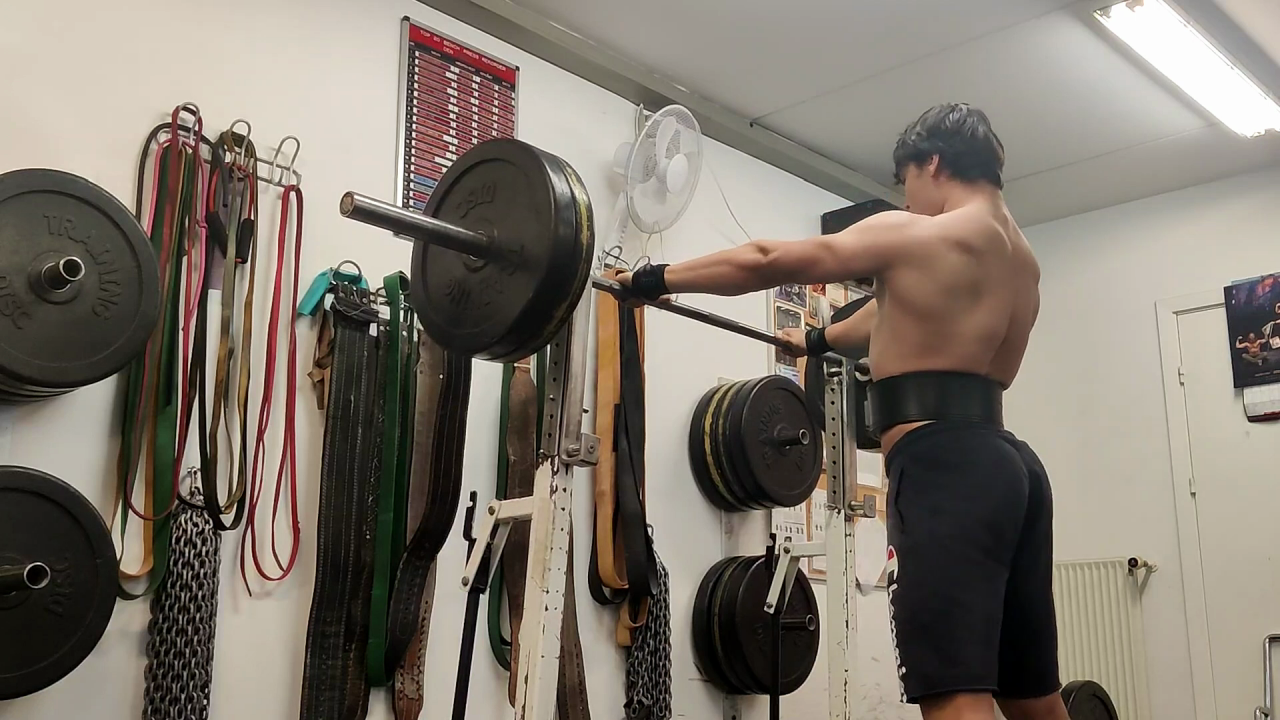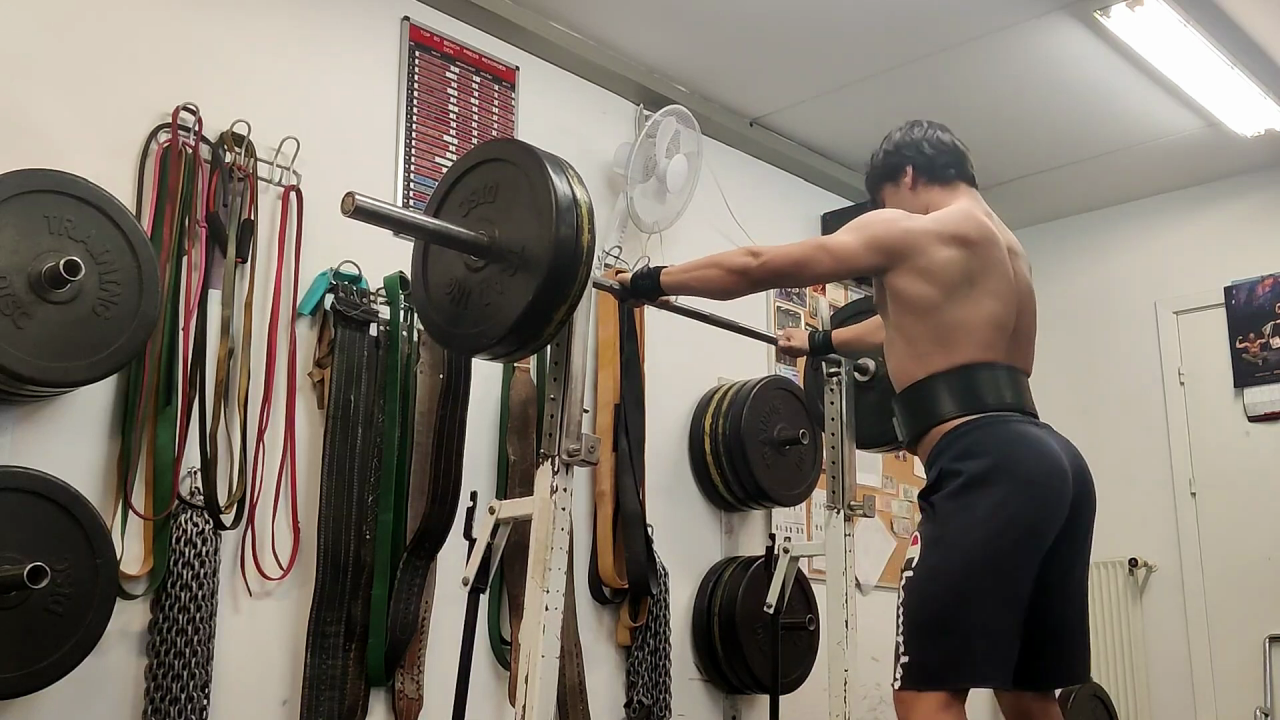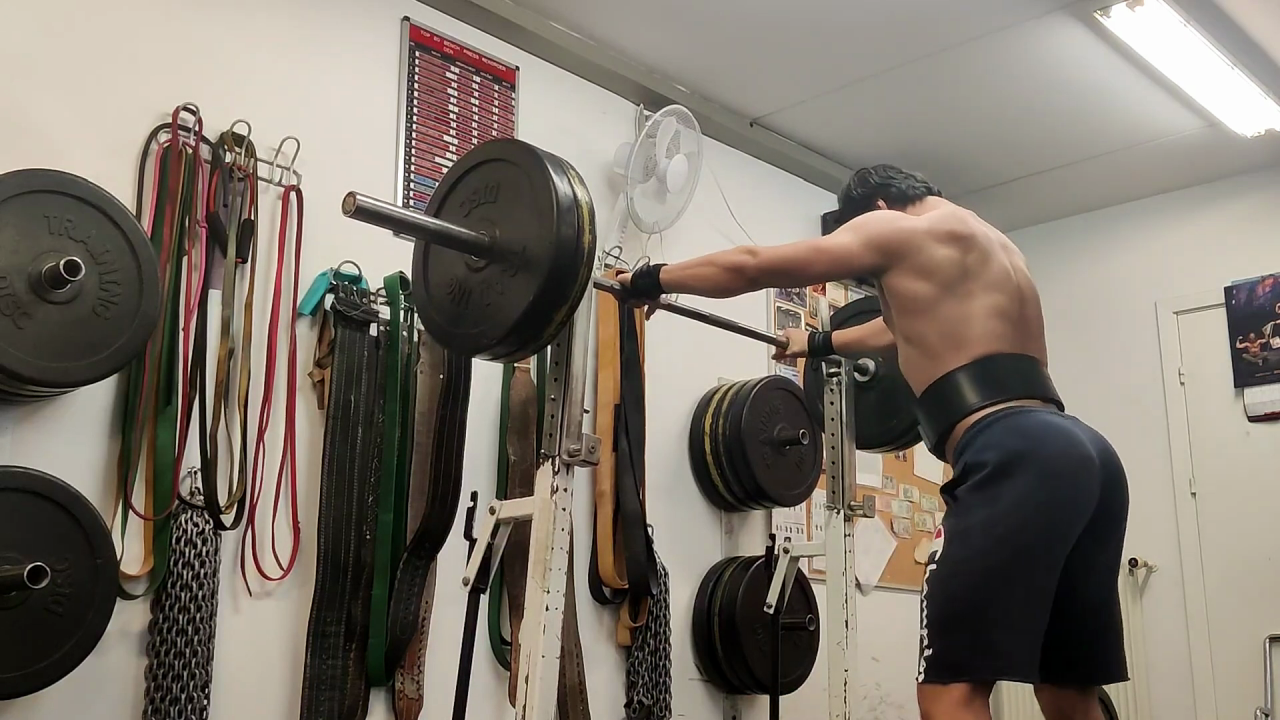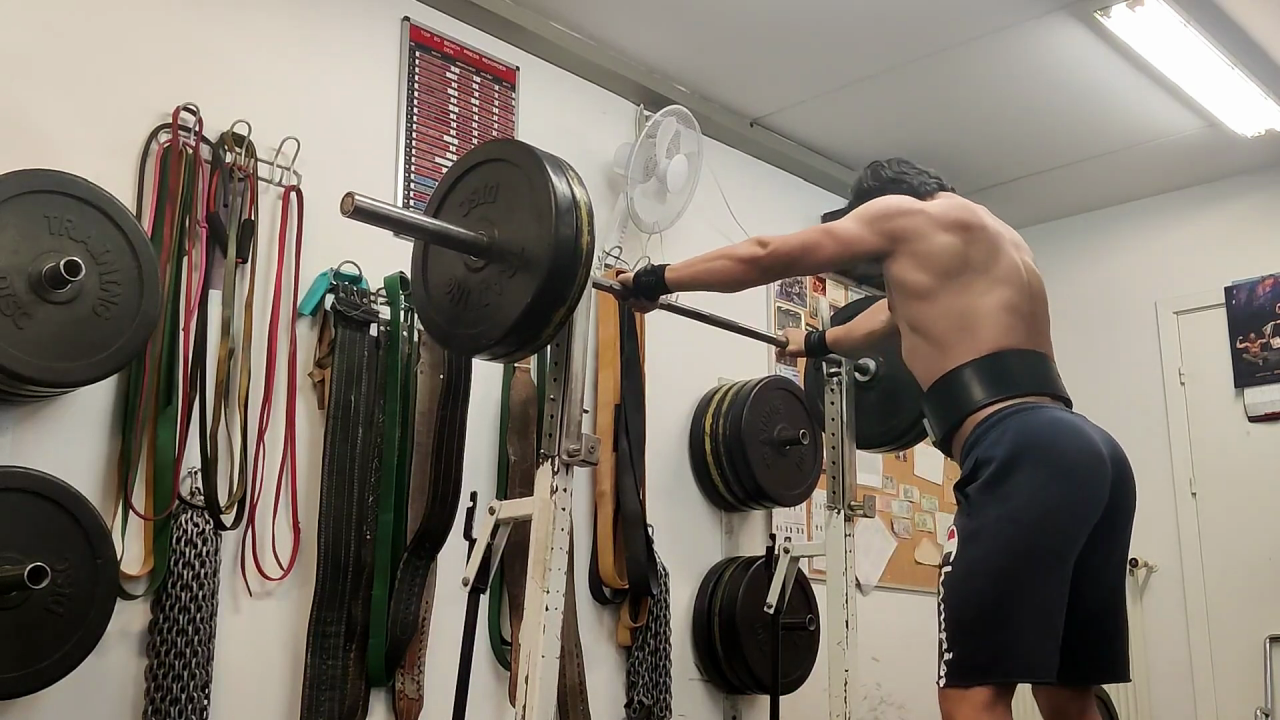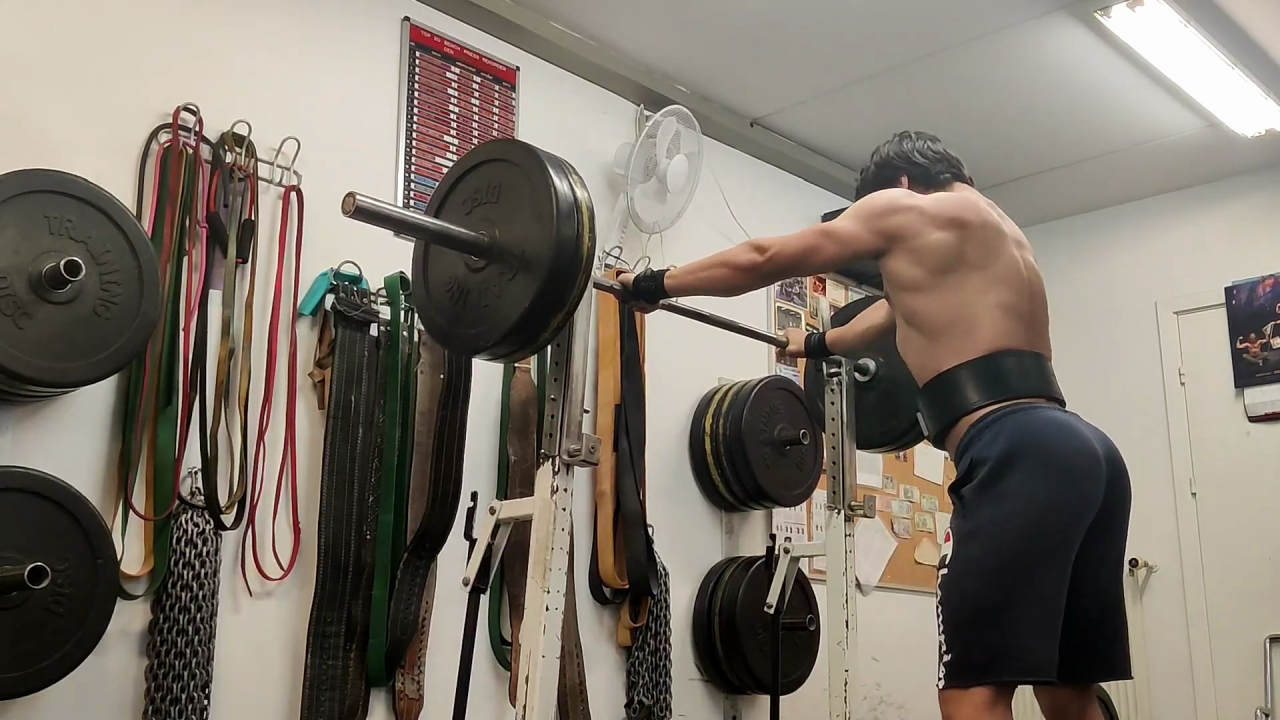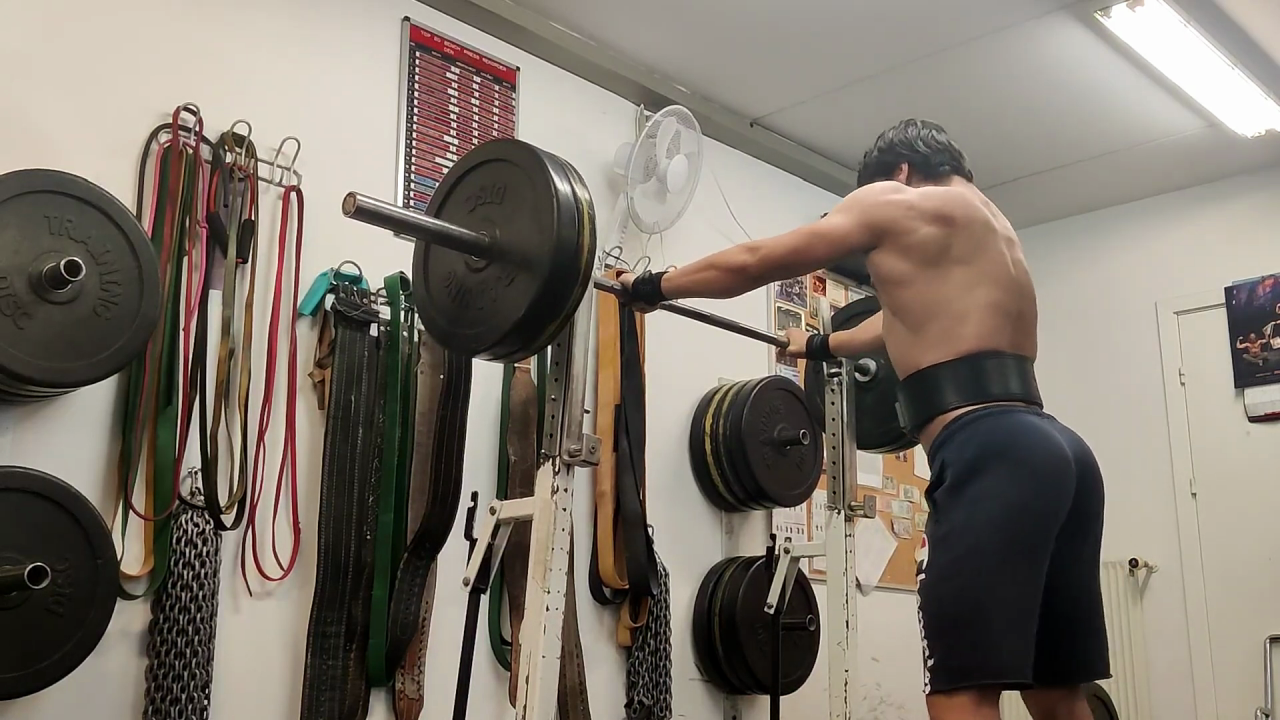
dt=0.4s
person 1, frame 1
left shoulder: (915, 236)
right shoulder: (1020, 259)
left elbow: (767, 262)
left wrist: (653, 279)
right wrist: (819, 339)
left hip: (945, 471)
right hip: (1007, 468)
person 1, frame 2
left shoulder: (908, 232)
right shoulder: (1006, 249)
left elbow: (758, 266)
left wrist: (651, 281)
right wrist: (823, 342)
left hip: (988, 471)
right hip: (1052, 465)
person 1, frame 3
left shoulder: (898, 229)
right shoulder: (990, 244)
left elbow: (752, 266)
left wrist: (651, 279)
right wrist: (823, 343)
left hip: (1017, 460)
right hip: (1084, 457)
person 1, frame 4
left shoulder: (903, 215)
right shoulder: (995, 237)
left elbow: (763, 256)
left wrist: (654, 280)
right wrist: (817, 341)
left hip: (1025, 458)
right hip: (1090, 456)
person 1, frame 5
left shoulder: (906, 209)
right shoulder: (1000, 232)
left elbow: (762, 259)
left wrist: (656, 284)
right wrist: (821, 343)
left hip: (1020, 459)
right hip: (1083, 455)
person 1, frame 6
left shoulder: (897, 202)
right shoulder: (995, 230)
left elbow: (754, 262)
left wrist: (654, 286)
right wrist: (822, 345)
left hip: (990, 458)
right hip: (1057, 453)
